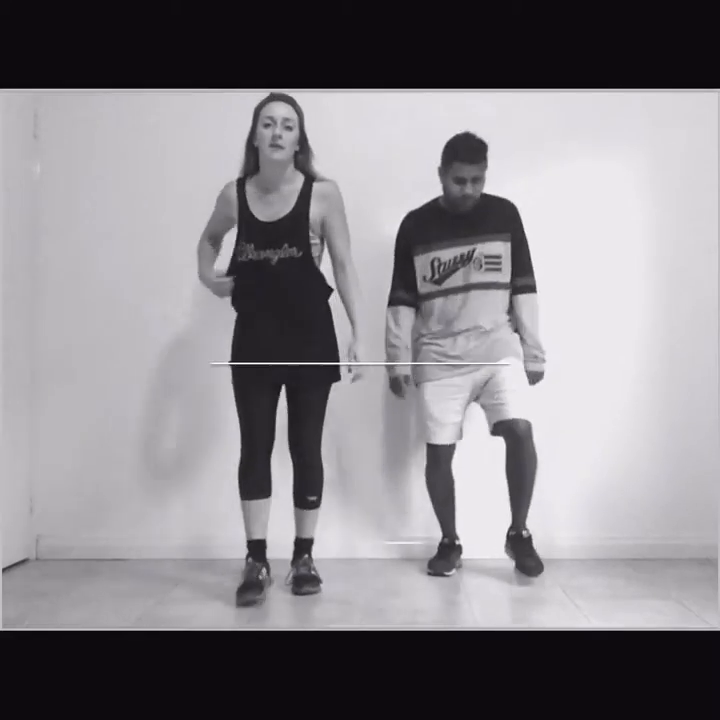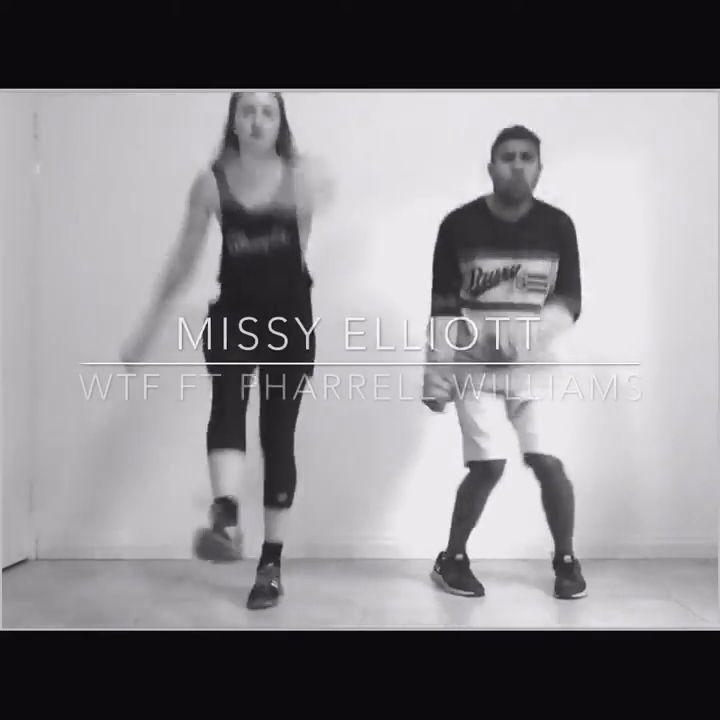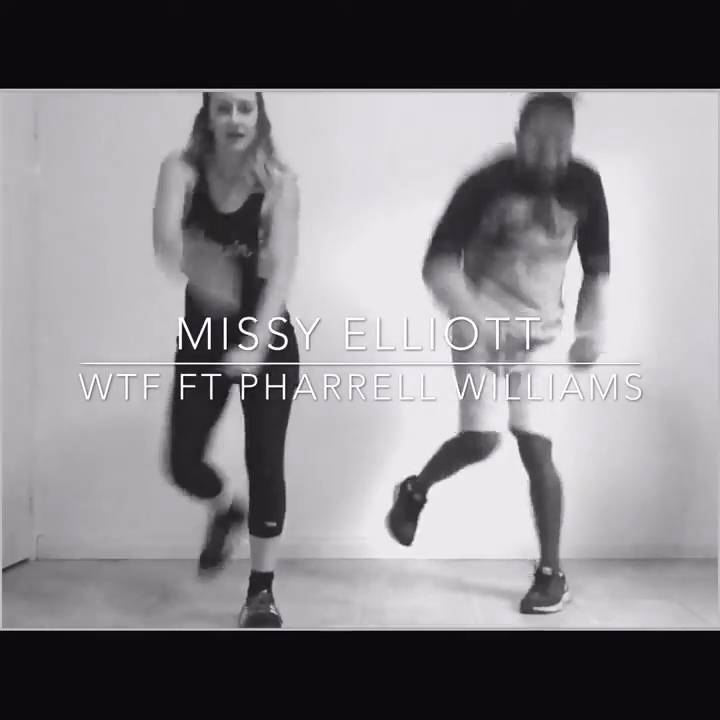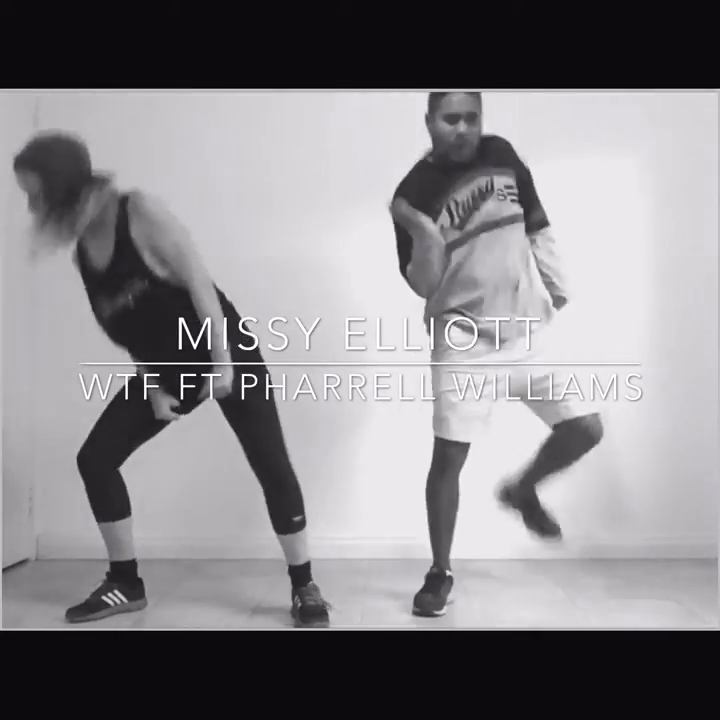
dt=1s
person 1, frame 1
left shoulder: (323, 193)
right shoulder: (233, 193)
left elbow: (343, 265)
right elbow: (210, 238)
left wrist: (357, 332)
right wrist: (205, 274)
left hip: (310, 337)
right hip: (254, 338)
left knee: (306, 447)
right knee: (255, 446)
left ankle: (304, 556)
right ankle: (257, 560)
person 1, frame 2
left shoulder: (300, 170)
right shoulder: (210, 182)
left elbow: (318, 193)
right elbow: (184, 258)
left wrist: (290, 193)
right wrist: (149, 323)
left hip: (288, 321)
right hip: (232, 320)
left knee: (278, 439)
right knee: (227, 409)
left ankle: (270, 563)
right ankle: (222, 519)
person 1, frame 3
left shoulder: (278, 183)
right shoulder: (180, 171)
left elbow: (281, 269)
right elbow: (164, 241)
left wrist: (255, 345)
right wrist: (198, 267)
left hip: (265, 339)
right hip: (202, 339)
left knee: (266, 462)
right knee: (182, 464)
left ankle: (261, 590)
right ankle: (226, 511)
person 1, frame 4
left shoulder: (140, 212)
right shoulder: (82, 249)
left elbow: (198, 281)
right elbow: (116, 327)
left wrist: (223, 361)
right wrist: (151, 385)
left hip: (226, 353)
right hip: (166, 367)
left knee: (271, 462)
right knee: (95, 457)
left ankle: (303, 587)
right ankle: (125, 584)
person 2, frame 1
left shoulder: (505, 215)
right shoulder: (415, 225)
left elbow: (524, 289)
right elbow: (401, 301)
left wrist: (533, 353)
right wrist: (398, 362)
left hip: (498, 350)
right hip: (439, 358)
left knee: (520, 432)
right knee: (439, 452)
left ankle: (519, 533)
right ankle: (449, 543)
person 2, frame 2
left shoulder: (558, 226)
right shoulder: (458, 226)
left elbow: (569, 301)
right elbow: (444, 306)
left wrist: (529, 338)
right wrist: (435, 372)
left hip: (531, 368)
right hip: (474, 368)
left knee: (549, 466)
right knee: (489, 466)
left ankle: (565, 559)
right ankle: (452, 559)
person 2, frame 3
left shoulder: (585, 183)
right shoulder: (483, 186)
left elbow: (595, 261)
right elbow: (436, 265)
left wrist: (589, 328)
right wrist: (470, 315)
left hip: (536, 335)
right hip: (479, 330)
left knee: (536, 448)
right knee: (482, 439)
left ankle: (550, 572)
right ankle: (414, 490)
person 2, frame 4
left shoulder: (501, 153)
right shoulder: (412, 192)
left elbow: (536, 222)
right elbow: (424, 284)
left wrist: (555, 282)
right wrist: (423, 238)
left hip: (530, 330)
right hip: (463, 340)
left knee: (586, 429)
right knee: (447, 458)
left ankle: (522, 487)
right ankle: (440, 573)
